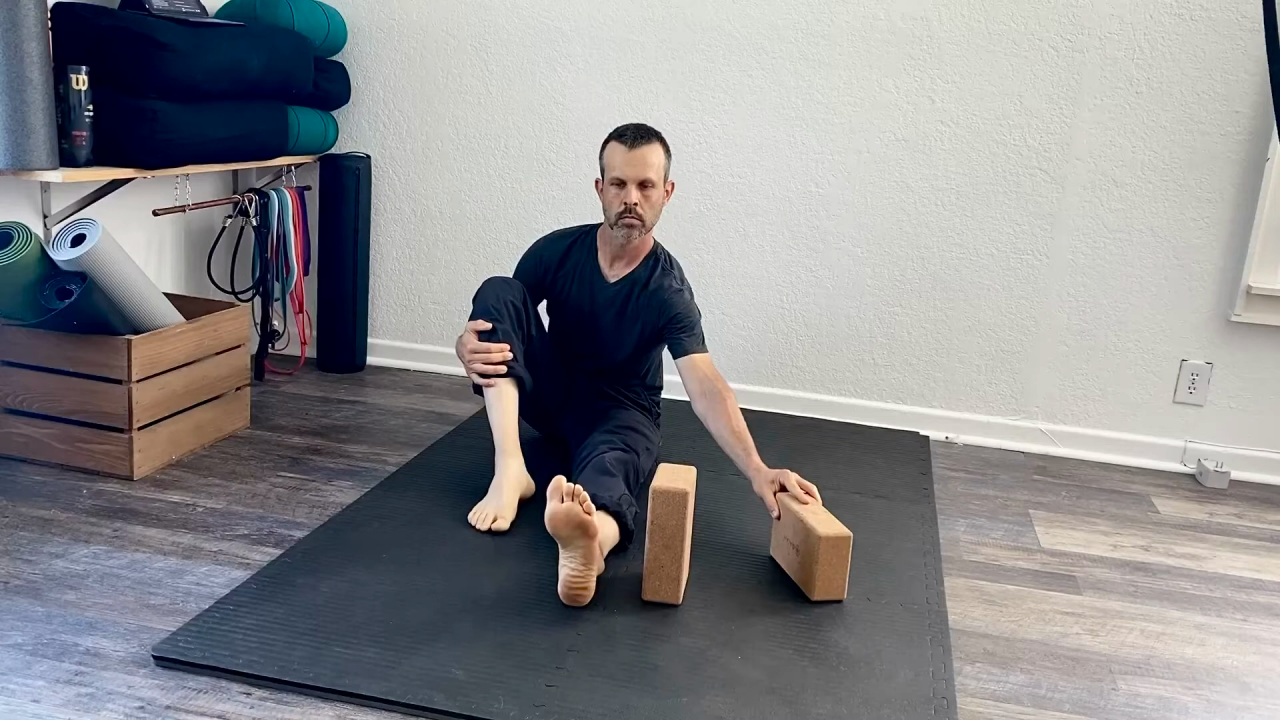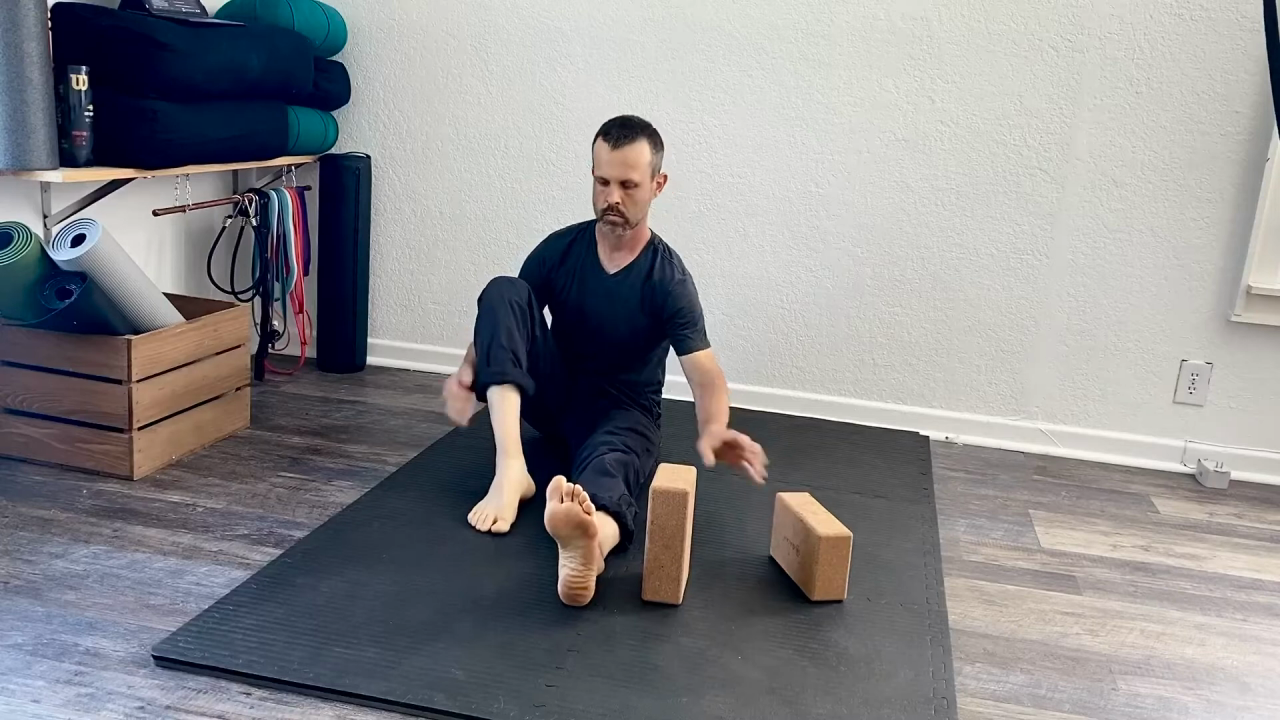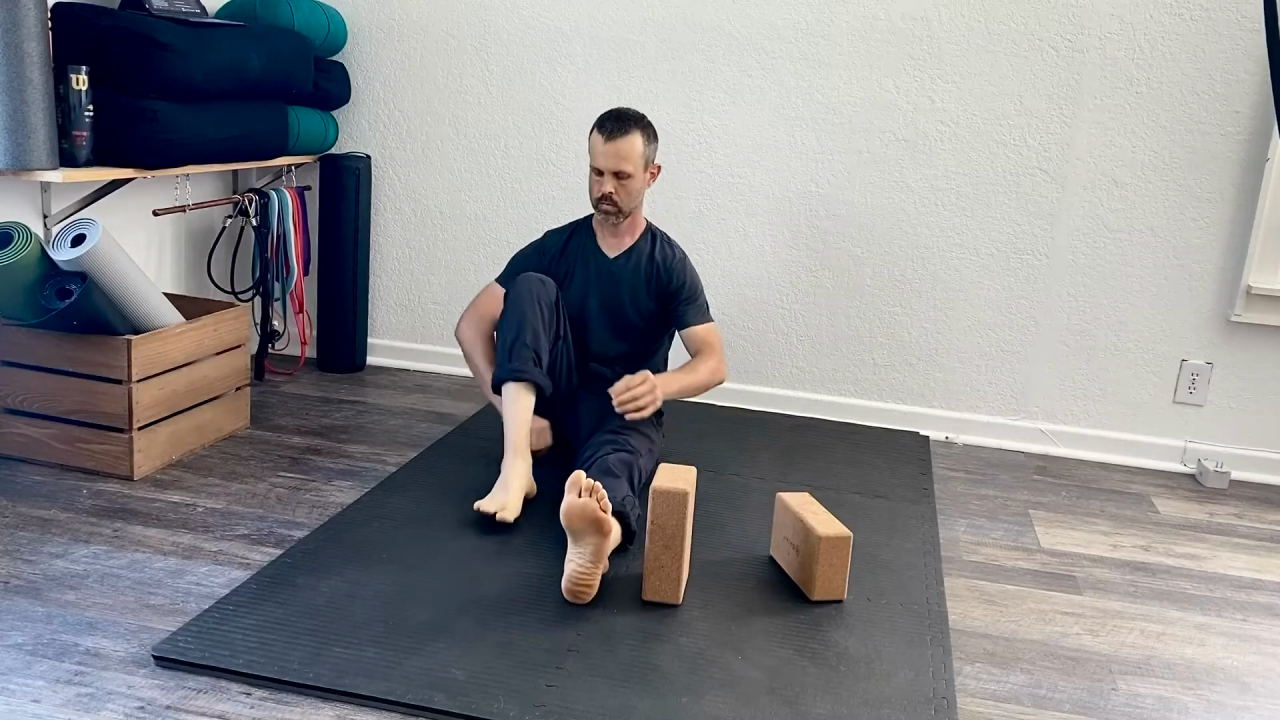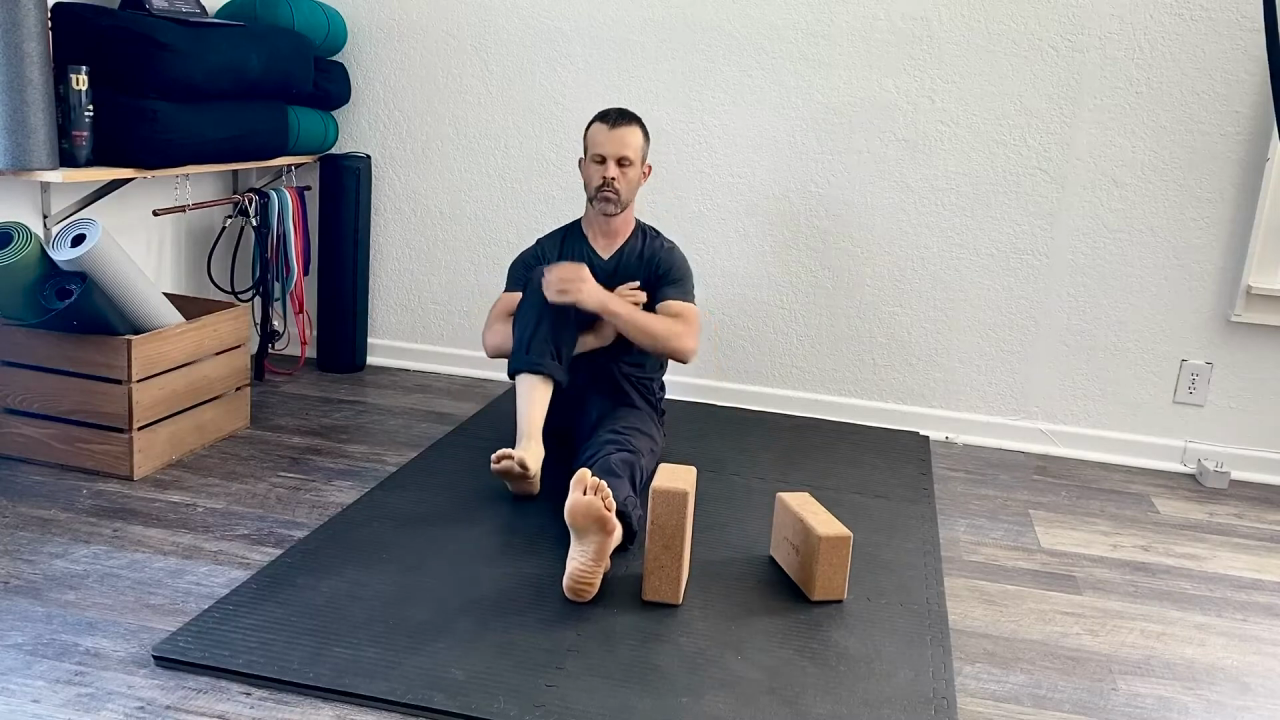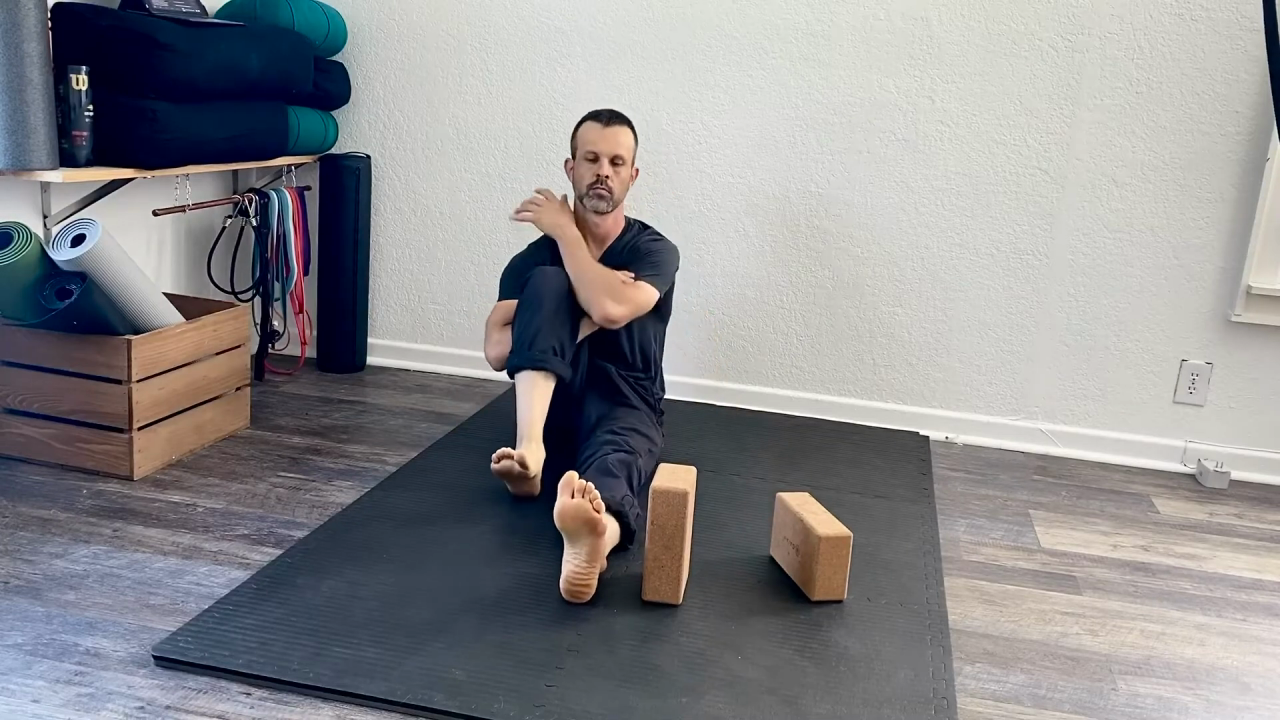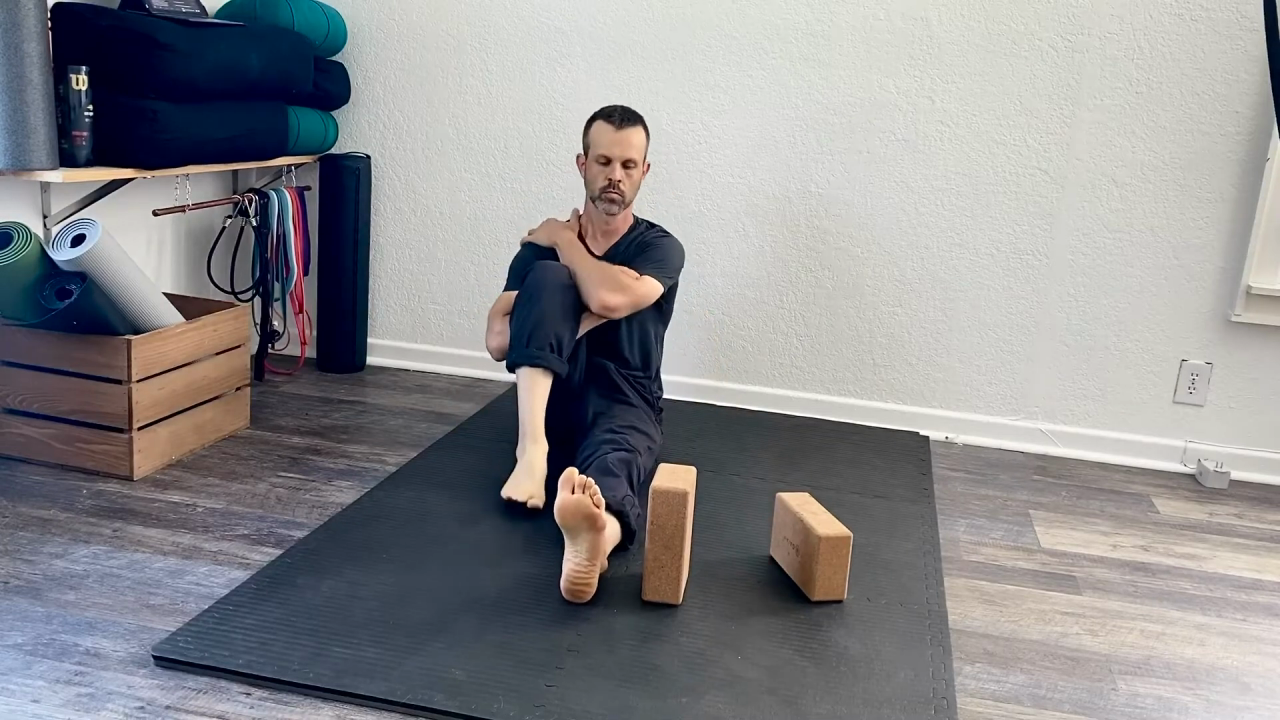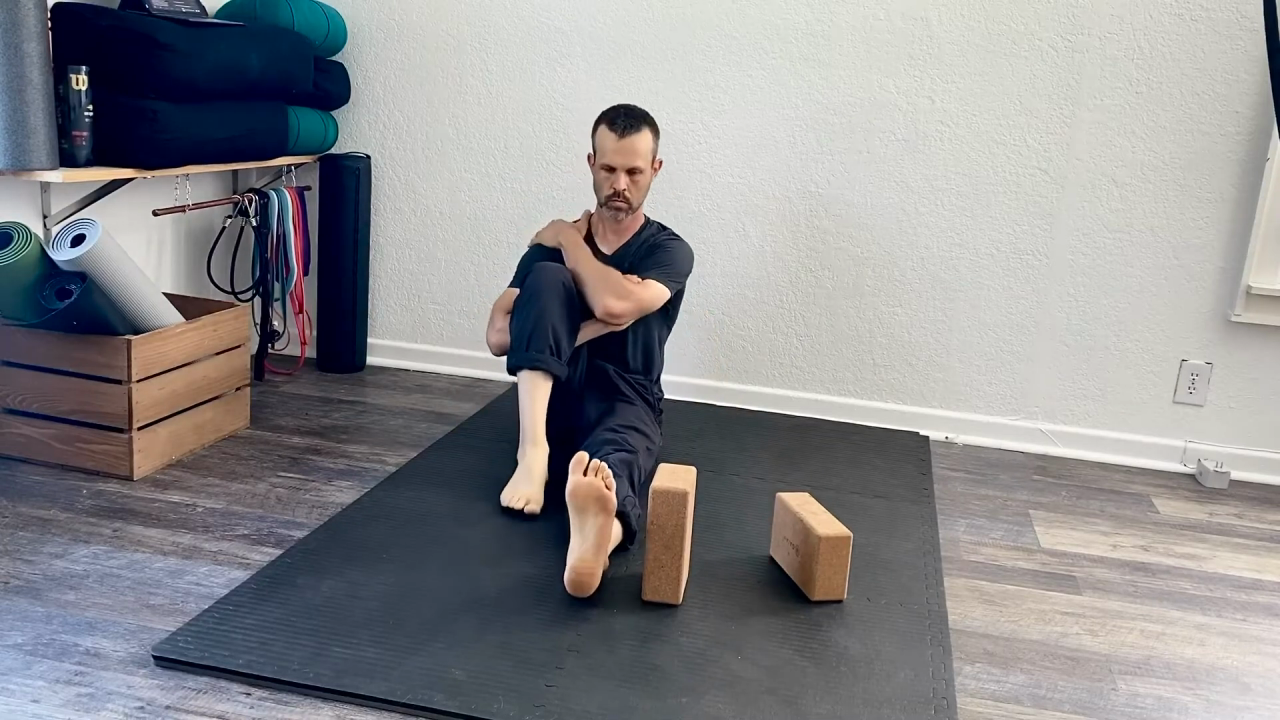
dt=0.4s
person 1, frame 1
left shoulder: (668, 289)
right shoulder: (556, 251)
left elbow: (706, 386)
right elbow: (498, 315)
left wrist: (756, 469)
right wrist: (470, 346)
left hip: (621, 408)
right hip: (551, 393)
left knee: (609, 465)
right knee: (497, 291)
left ankle: (589, 544)
right ankle: (509, 470)
person 1, frame 2
left shoulder: (669, 280)
right shoulder: (558, 250)
left elbow: (706, 375)
right elbow: (498, 322)
left wrist: (713, 429)
right wrist: (470, 373)
left hip: (623, 409)
right hip: (552, 393)
left knee: (608, 469)
right knee: (504, 291)
left ankle: (588, 543)
right ankle: (510, 468)
person 1, frame 3
left shoulder: (669, 264)
right shoulder: (555, 247)
left elbow: (713, 361)
right elbow: (472, 324)
left wrist: (661, 385)
right wrist: (511, 408)
left hip: (624, 410)
right hip: (556, 397)
left knee: (612, 468)
right knee: (532, 288)
left ankle: (596, 541)
right ankle: (515, 468)
person 1, frame 4
left shoulder: (662, 256)
right shoulder: (547, 251)
left elbow: (684, 343)
right elbow: (495, 339)
left wrist: (601, 301)
right wrist: (597, 330)
left hip: (627, 406)
right hip: (556, 400)
left knee: (613, 466)
right knee: (542, 282)
left ankle: (597, 540)
right ankle: (531, 446)
person 1, frame 5
left shoulder: (654, 250)
right shoulder: (532, 257)
left elbow: (612, 309)
right elbow: (497, 351)
left wrist: (563, 229)
right wrist: (586, 318)
left hip: (626, 407)
right hip: (554, 403)
left knee: (609, 470)
right knee: (547, 283)
left ankle: (592, 543)
right ankle: (530, 448)
person 1, frame 6
left shoulder: (660, 247)
right shoulder: (540, 249)
left elbow: (610, 299)
right elbow: (497, 341)
left wrist: (564, 238)
right wrist: (590, 316)
left hip: (624, 406)
right hip: (555, 402)
left knee: (610, 467)
right knee: (548, 278)
left ankle: (593, 542)
right ankle: (532, 448)
person 1, frame 7
left shoulder: (669, 251)
right shoulder: (549, 246)
left elbow: (615, 304)
right elbow: (497, 337)
left wrist: (571, 241)
right wrist: (595, 326)
left hip: (624, 406)
right hip: (555, 403)
left knee: (611, 465)
right knee: (547, 277)
left ankle: (594, 541)
right ankle: (533, 452)
